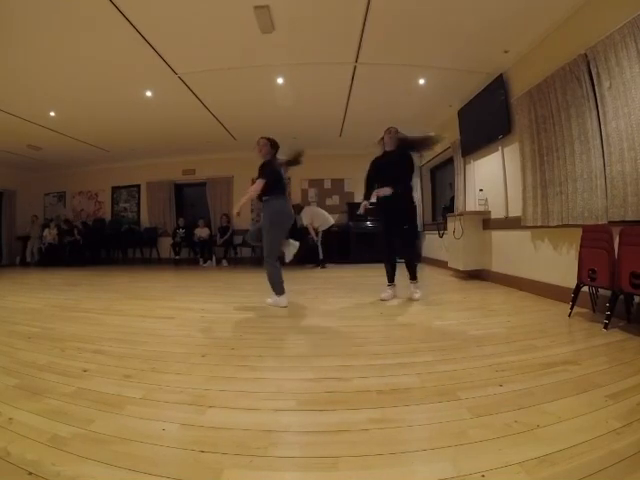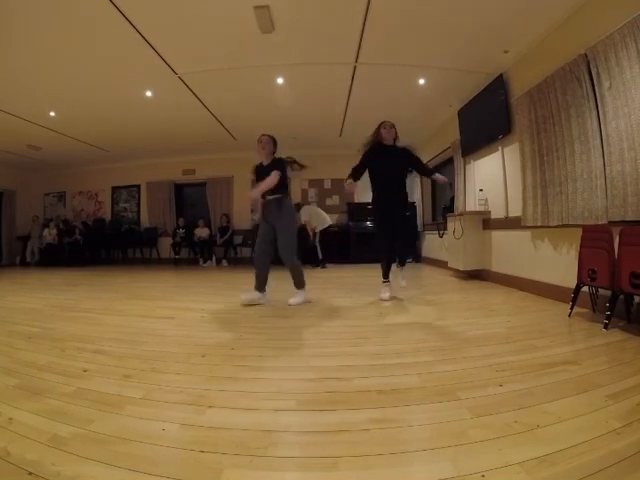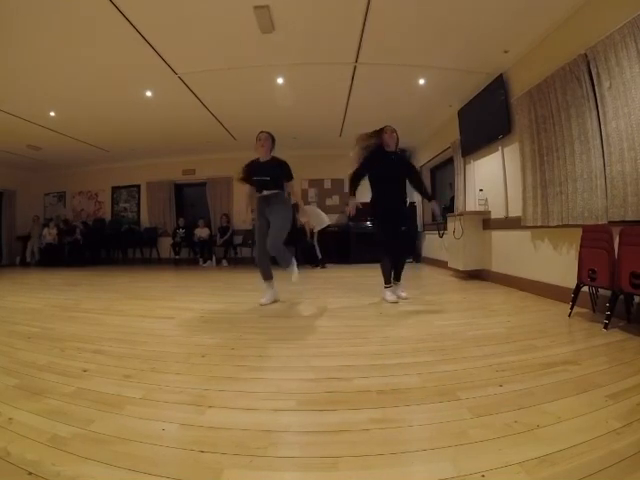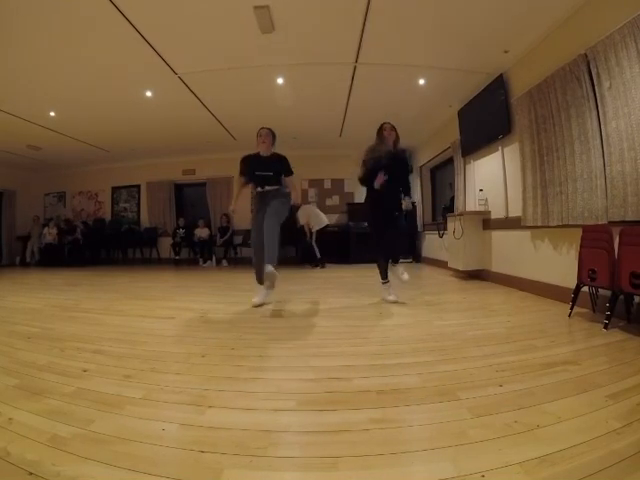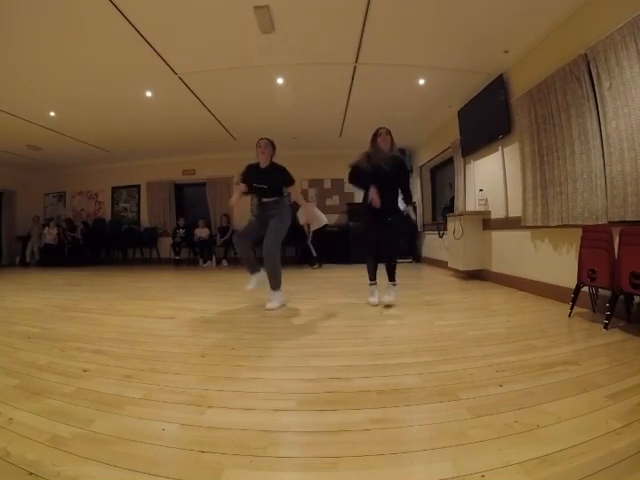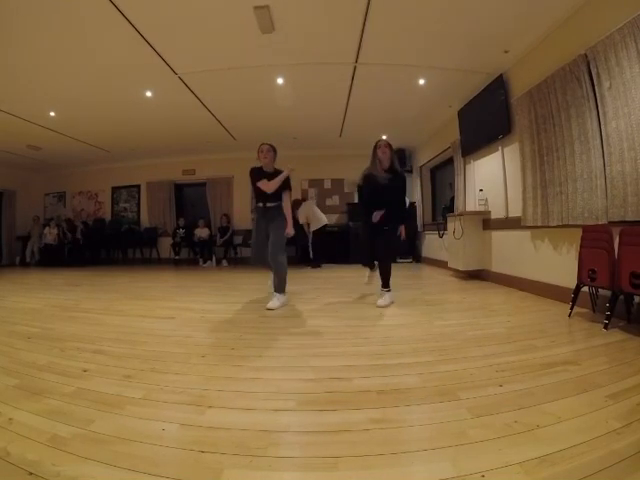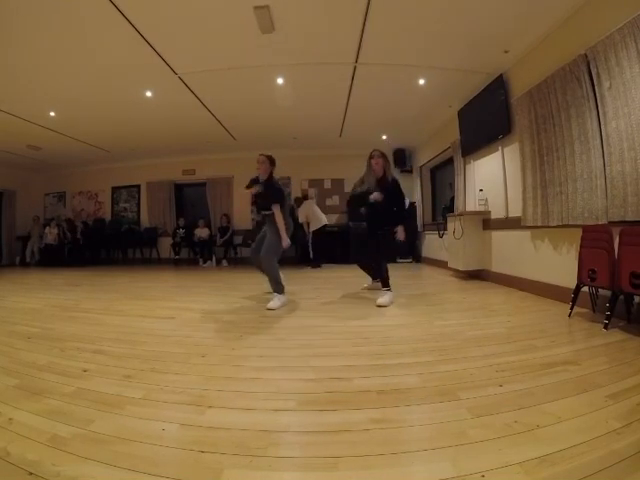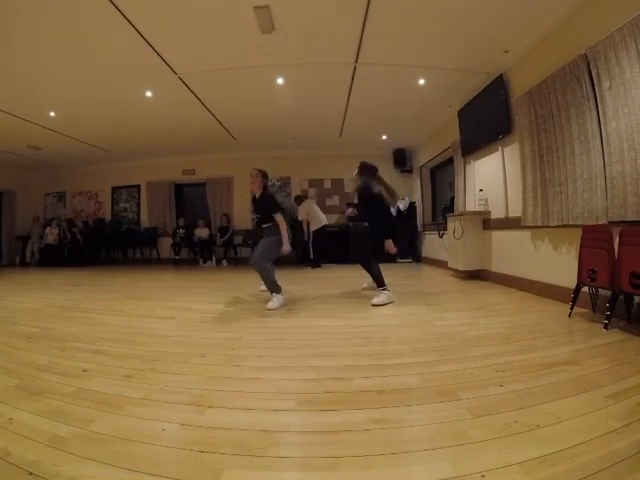
dt=0.2s
person 1, frame 1
left shoulder: (404, 156)
right shoulder: (378, 161)
left elbow: (405, 181)
right elbow: (370, 182)
left wrist: (391, 189)
right wrist: (366, 199)
left hip: (405, 207)
right hip: (386, 210)
left knee: (408, 246)
right knee: (388, 247)
left ankle: (414, 283)
right ankle: (391, 286)
person 1, frame 2
left shoulder: (403, 153)
right shoulder: (373, 152)
left elbow: (419, 165)
right elbow: (359, 168)
left wrist: (434, 175)
right wrist: (351, 179)
left hip: (400, 203)
right hip: (381, 204)
left knee: (401, 241)
right knee: (385, 242)
left ankle: (400, 271)
right ankle: (385, 284)
person 1, frame 3
left shoulder: (403, 159)
right shoulder: (374, 157)
left elbow: (416, 180)
right elbow: (356, 175)
left wrist: (430, 199)
right wrist: (352, 196)
left hip: (400, 209)
right hip: (380, 209)
left knee: (400, 247)
right knee: (387, 247)
left ankle: (397, 284)
right ankle: (388, 288)
person 1, frame 4
left shoulder: (401, 156)
right shoulder: (373, 155)
right elbow: (364, 179)
left wrist: (406, 196)
right wrist: (374, 182)
left hip: (394, 206)
right hip: (376, 206)
left knee: (395, 239)
right knee: (381, 243)
left ankle: (395, 264)
right ankle: (385, 284)
person 1, frame 5
left shoulder: (399, 161)
right shoulder: (369, 160)
left elbow: (404, 185)
right elbow: (354, 176)
left wrist: (408, 204)
right wrist: (370, 188)
left hip: (391, 211)
right hip: (372, 211)
left knee: (390, 246)
right knee: (372, 248)
left ankle: (391, 287)
right ankle: (372, 287)
person 1, frame 6
left shoulder: (398, 175)
right shoulder: (370, 174)
left elbow: (401, 201)
right elbow: (364, 199)
left wrist: (402, 223)
right wrist: (372, 212)
left hip: (390, 222)
right hip: (372, 221)
left knee: (385, 254)
right knee: (368, 253)
left ankle: (386, 291)
right ankle: (371, 267)
person 1, frame 7
left shoulder: (391, 183)
right shoulder: (365, 182)
left elbow: (401, 205)
right elbow: (352, 204)
left wrist: (400, 224)
right wrist: (369, 198)
left hip: (387, 227)
right hip: (372, 228)
left knee: (378, 256)
right knee: (363, 259)
left ankle: (387, 291)
right ankle: (377, 280)
person 1, frame 8
left shoulder: (368, 191)
right shoulder: (364, 189)
left elbow: (382, 214)
left wrist: (388, 238)
right wrist: (355, 211)
left hip: (382, 230)
right hip: (377, 229)
left knee: (368, 256)
right knee: (364, 254)
left ankle: (385, 292)
right ankle: (376, 282)
person 2, frame 1
left shoulder: (267, 166)
right shoulder: (275, 167)
left elbow: (257, 188)
left wrist: (239, 205)
left hip: (276, 211)
right hip: (279, 211)
left knee: (270, 255)
right knee: (252, 235)
left ankle: (280, 296)
right ankle: (287, 244)
person 2, frame 2
left shoulder: (279, 164)
right shoulder: (258, 169)
left elbow: (273, 179)
left wrist: (257, 191)
right wrist: (260, 212)
left hip: (282, 209)
right hip: (267, 212)
left knee: (287, 253)
right knee: (260, 254)
left ankle: (302, 291)
right ankle: (259, 293)
person 2, frame 3
left shoulder: (280, 164)
right shoulder: (250, 167)
left elbow: (291, 188)
right wrist: (247, 211)
left hip: (280, 204)
right hip: (262, 206)
left knee: (273, 246)
right knee: (261, 251)
left ankle: (290, 261)
right ankle: (271, 290)
person 2, frame 4
left shoulder: (280, 159)
right shoulder: (249, 160)
left elbow: (290, 181)
right elbow: (241, 182)
left wrist: (295, 197)
right wrist: (234, 202)
left hip: (279, 199)
right hip: (260, 201)
left knee: (269, 228)
right knee: (257, 245)
left ankle: (270, 267)
right ankle: (263, 290)
person 2, frame 5
left shoulder: (280, 170)
right shoulder: (250, 169)
left elbow: (294, 191)
right elbow: (241, 188)
left wrist: (308, 209)
right wrist: (235, 198)
left hip: (279, 211)
right hip: (261, 211)
left knee: (270, 248)
right knee: (241, 239)
left ankle: (277, 294)
right ankle: (256, 273)
person 2, frame 6
left shoulder: (283, 176)
right shoulder: (255, 172)
left elbow: (286, 200)
right elbow: (268, 188)
left wrist: (290, 224)
right wrist: (284, 174)
left hip: (278, 216)
right hip: (261, 215)
left knee: (274, 253)
right knee: (257, 255)
left ankle: (280, 294)
right ankle: (280, 279)
person 2, frame 7
left shoulder: (272, 186)
right shoulder: (257, 181)
left elbow: (277, 211)
left wrist: (284, 236)
right wrist: (253, 191)
left hip: (279, 224)
right hip: (270, 223)
left knee: (267, 257)
right knee: (255, 253)
left ankle: (280, 295)
right ankle: (276, 278)
person 2, frame 8
left shoulder: (268, 198)
right shoulder: (255, 198)
left elbow: (281, 220)
left wrist: (286, 242)
left hip: (277, 233)
right hip: (267, 233)
left knee: (259, 260)
right knee: (256, 260)
left ankle: (278, 295)
right ankle: (271, 283)
